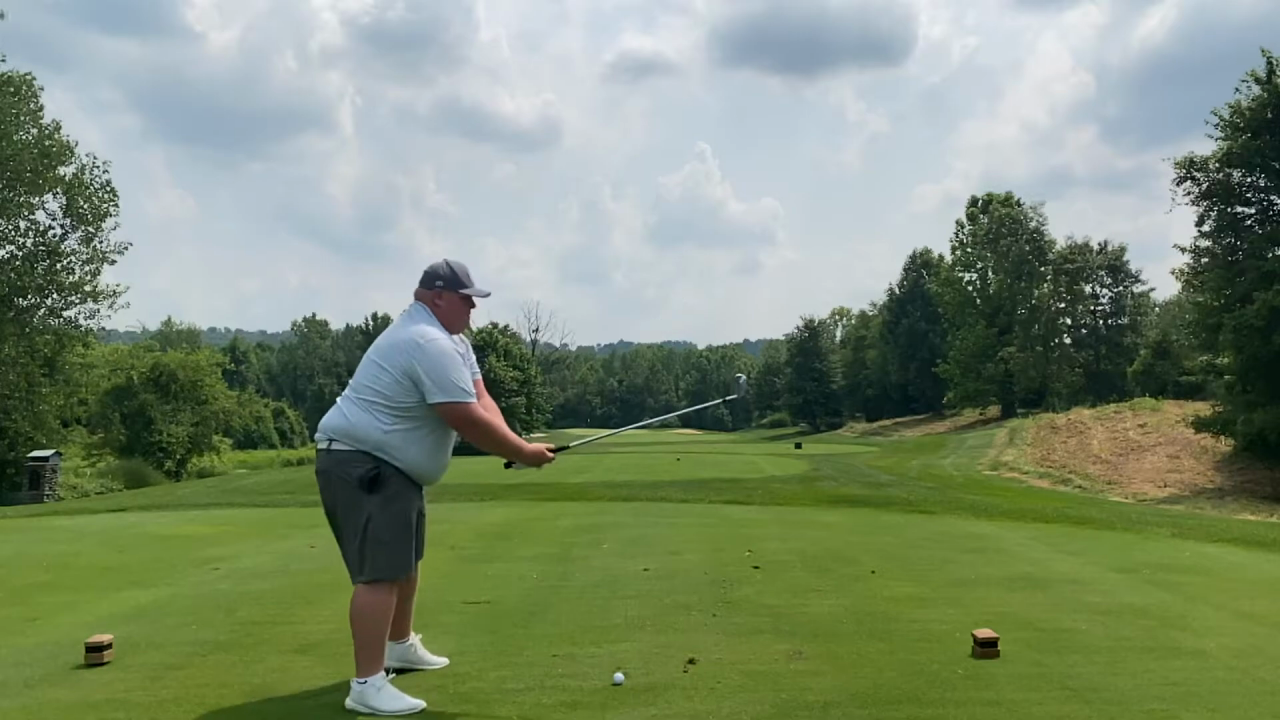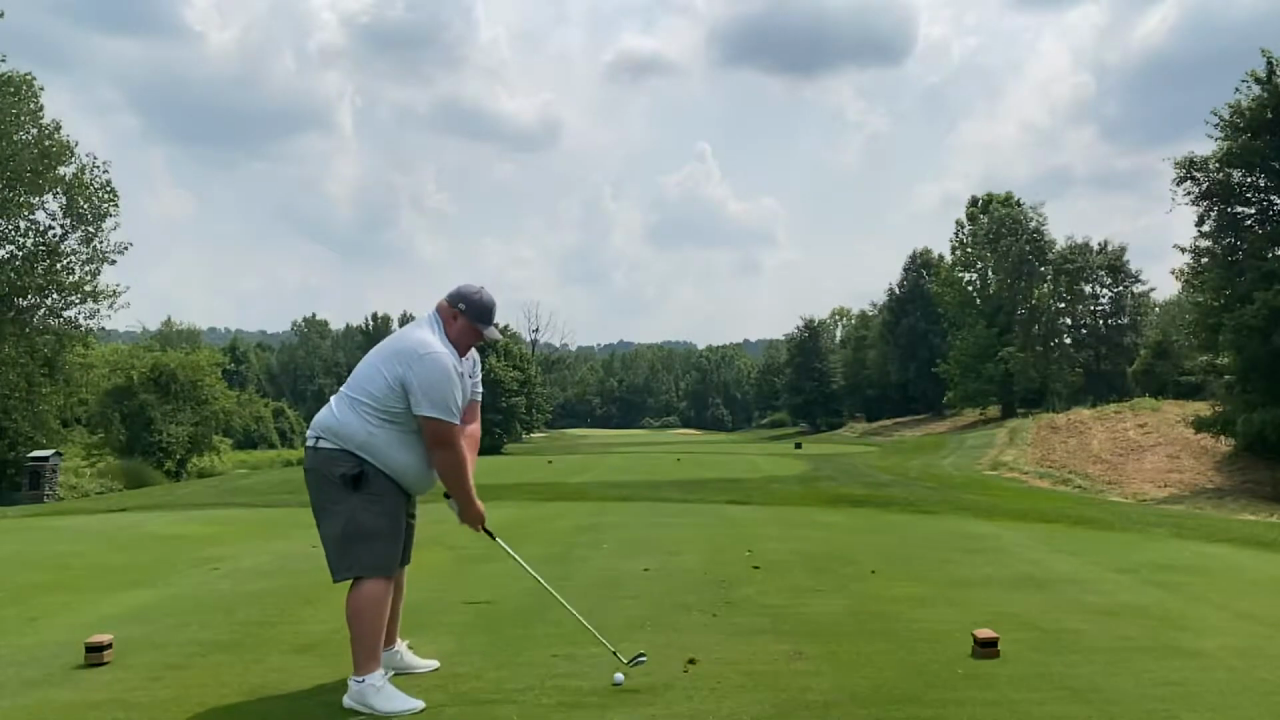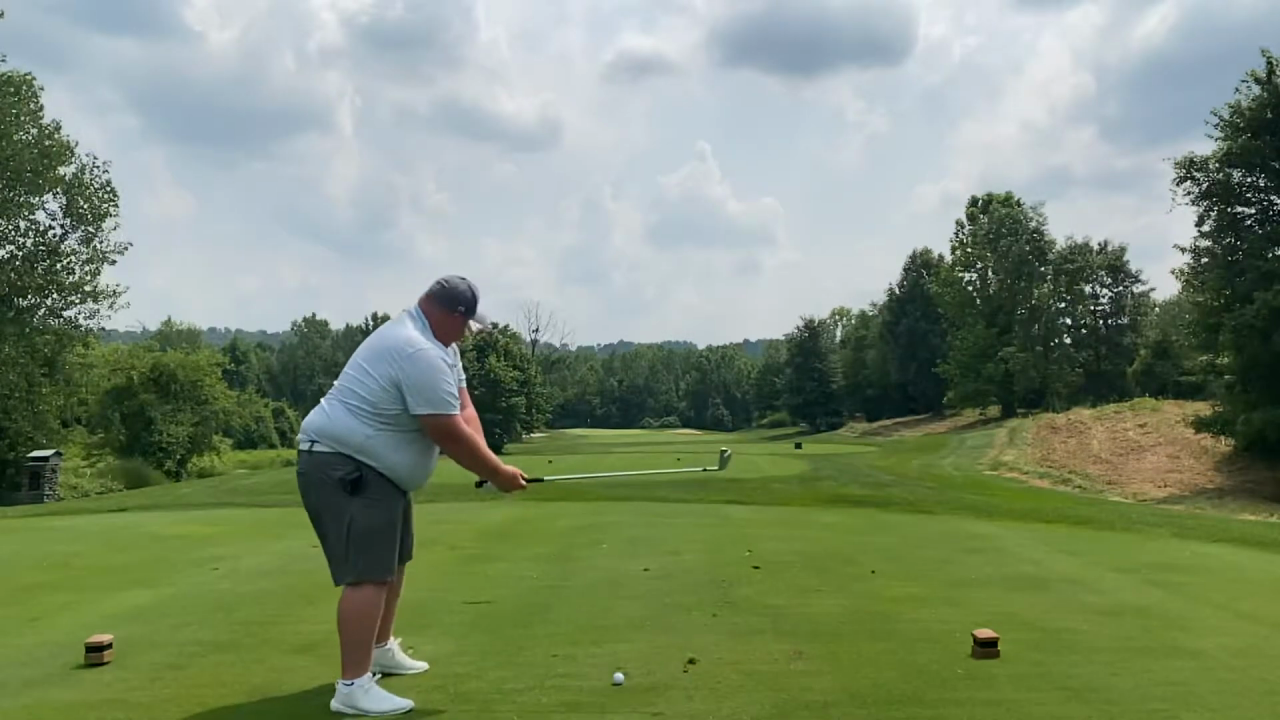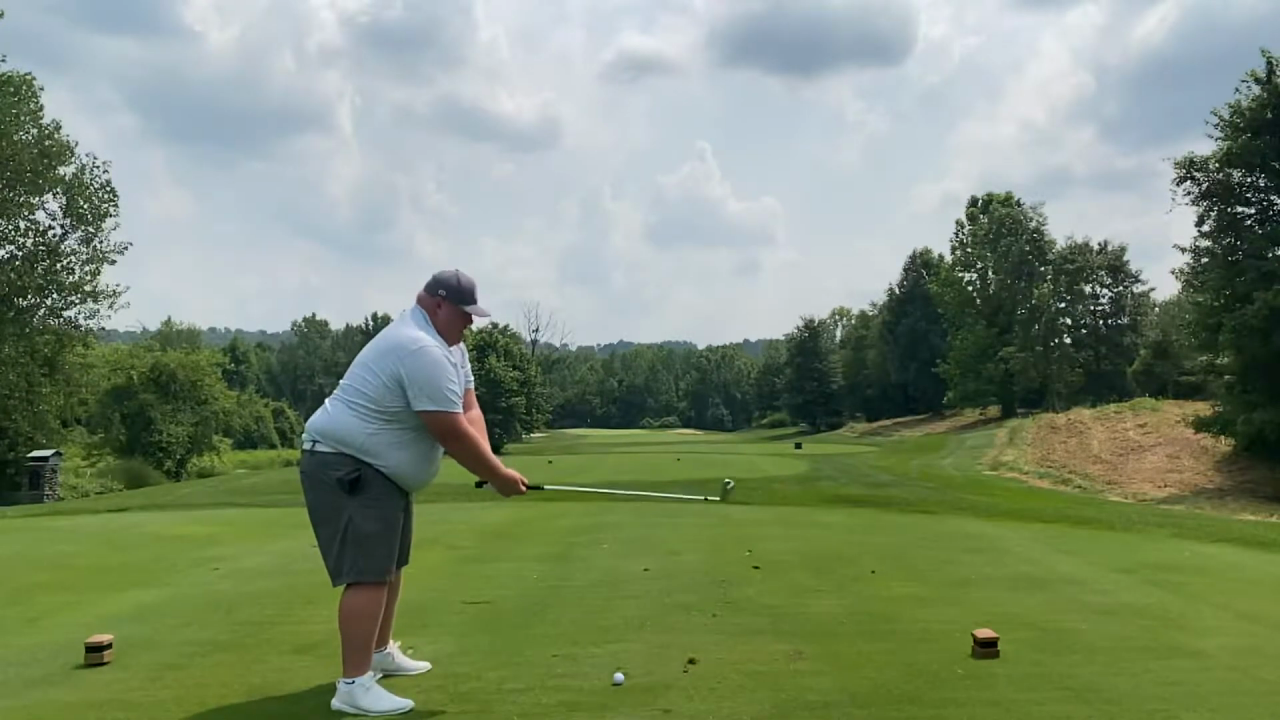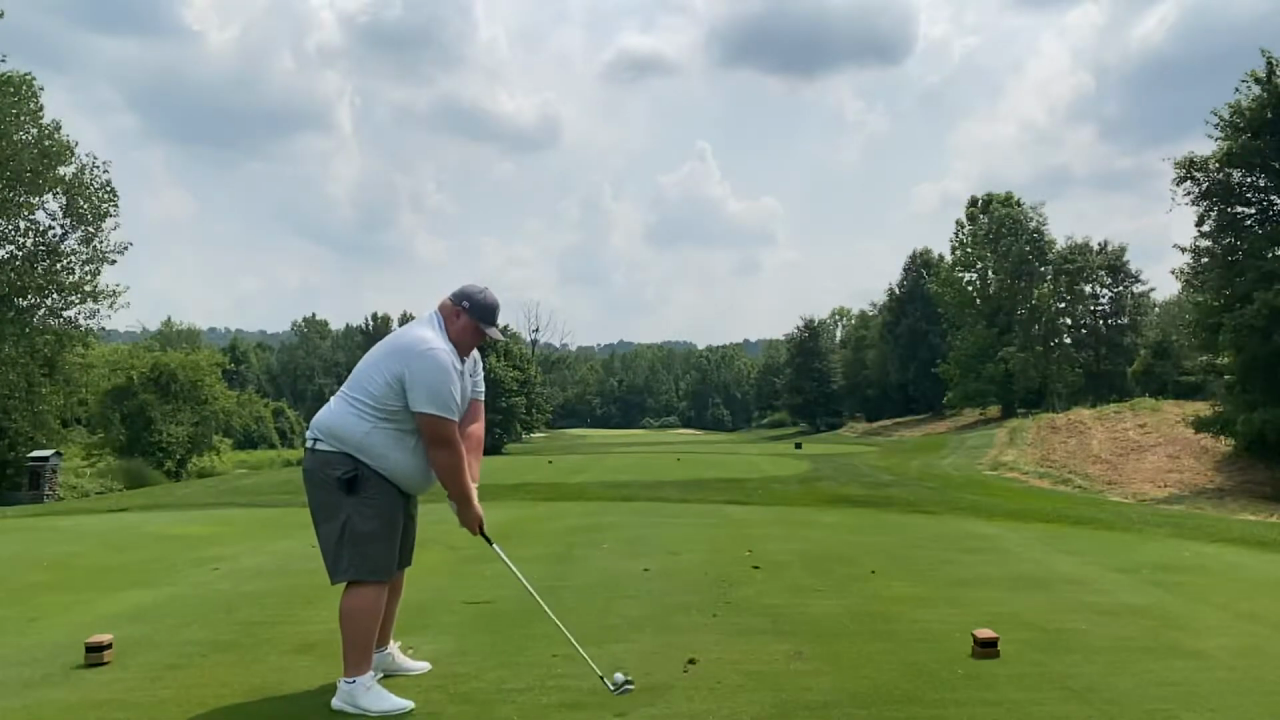
dt=1s
person 1, frame 1
left shoulder: (450, 337)
right shoulder: (430, 346)
left elbow: (481, 401)
right elbow: (469, 422)
left wrist: (515, 445)
right wrist: (524, 453)
left hip: (390, 466)
right hip: (361, 464)
left knee: (405, 559)
right knee: (381, 570)
left ankle: (399, 644)
person 1, frame 2
left shoulder: (463, 355)
right shoulder: (432, 358)
left elbow: (468, 426)
right elbow: (442, 444)
left wrist: (463, 486)
right wrist: (467, 502)
left hip: (381, 469)
right hip: (348, 464)
left knee: (392, 562)
right knee: (375, 568)
left ankle: (388, 650)
right ankle: (365, 682)
person 1, frame 3
left shoulder: (436, 342)
right shoulder: (419, 354)
left elbow: (463, 411)
right elbow: (450, 435)
left wrist: (488, 463)
right wrist: (498, 473)
left hip: (371, 467)
right hip: (343, 466)
left knee: (390, 562)
right knee: (368, 572)
left ankle: (379, 649)
person 1, frame 4
left shoulder: (447, 344)
right shoulder: (422, 351)
left elbow: (469, 413)
right elbow: (452, 434)
left wrist: (490, 466)
right wrist: (498, 476)
left hip: (378, 469)
right hip: (346, 466)
left knee: (388, 564)
right knee: (368, 572)
left ankle: (379, 652)
person 1, frame 5
left shoulder: (467, 358)
right shoulder: (430, 355)
left elbow: (472, 425)
right elbow: (442, 443)
left wrist: (471, 489)
right wrist: (464, 502)
left hip: (386, 472)
right hip: (348, 467)
left knee: (392, 565)
right knee: (368, 571)
left ankle: (380, 652)
right ankle: (354, 685)
